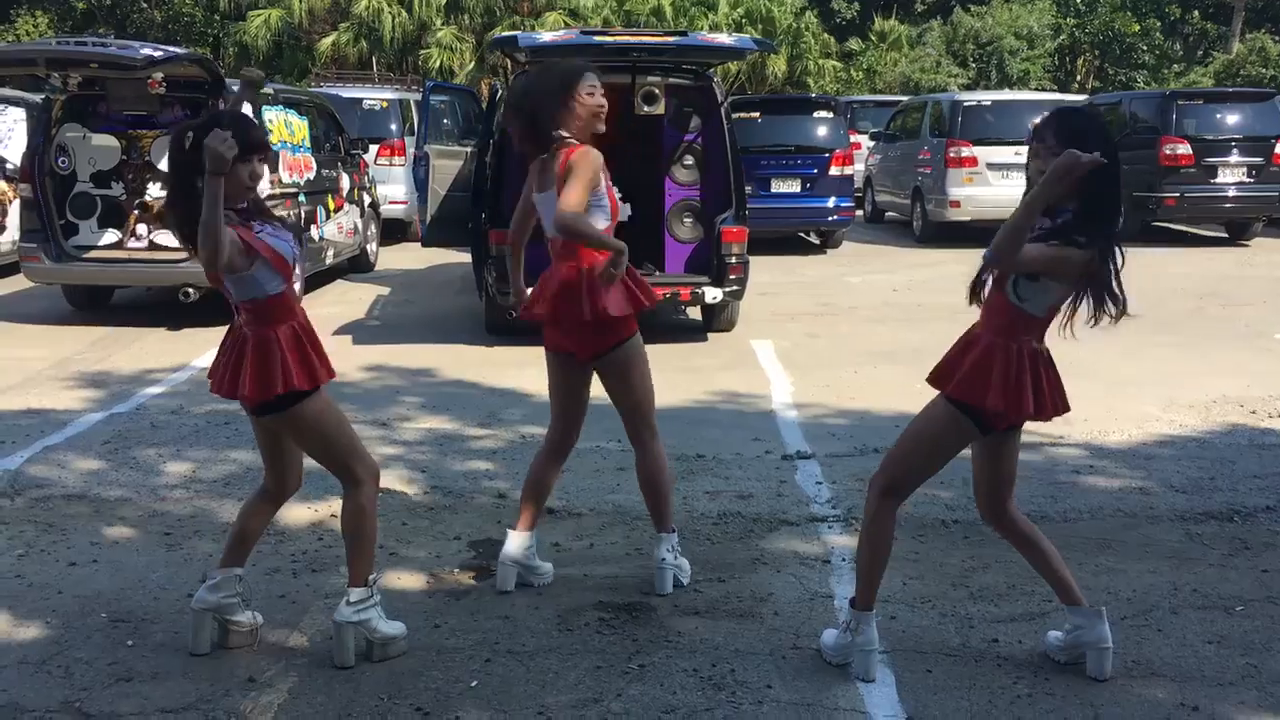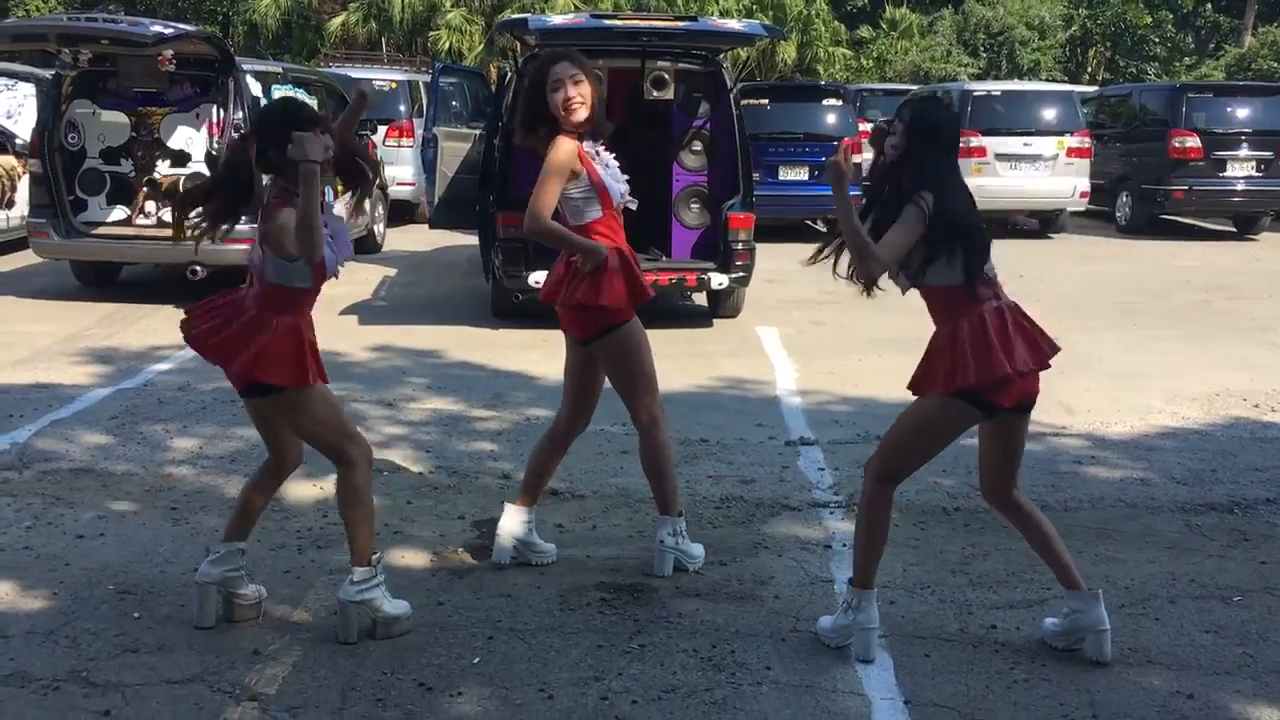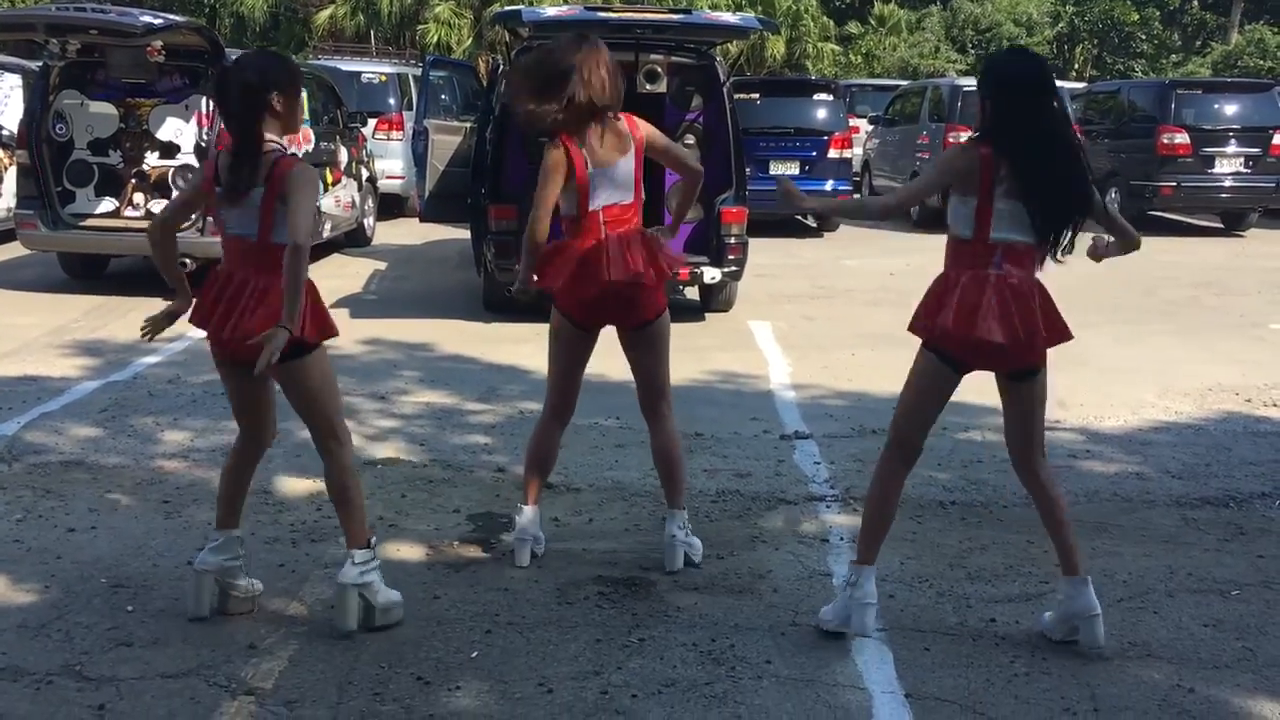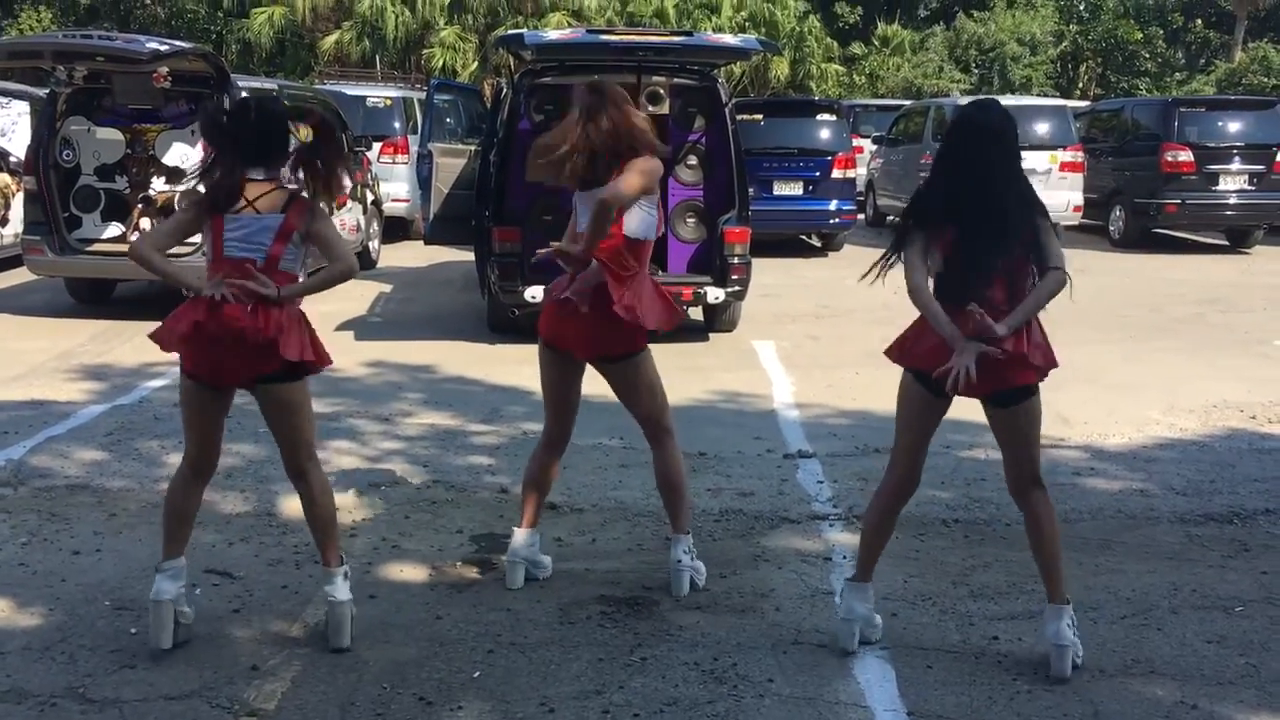
dt=0.7s
person 1, frame 1
left shoulder: (1079, 245)
right shoulder: (1055, 221)
left elbow: (1005, 261)
left wrist: (1041, 193)
left hip: (994, 374)
right hip: (1000, 373)
left knee: (886, 489)
right knee: (998, 509)
left ankle: (859, 632)
right ankle: (1085, 623)
person 1, frame 2
left shoulder: (923, 202)
right shoulder: (942, 198)
left elbow: (874, 264)
left wrist: (840, 194)
left hip: (975, 359)
right hip: (1008, 357)
left knee: (880, 473)
right knee: (1002, 491)
left ankle: (858, 612)
right ankle: (1085, 609)
person 1, frame 3
left shoulder: (969, 157)
right shoulder: (1059, 165)
left elbow: (891, 205)
right elbow: (1125, 236)
left wrist: (818, 204)
right wrist: (1106, 247)
left hip: (962, 314)
right hip: (1023, 322)
left knee: (900, 450)
right knee: (1031, 462)
left ankle: (860, 588)
right ankle: (1078, 594)
person 1, frame 4
left shoulder: (932, 211)
right shoulder: (1027, 212)
left elbow: (918, 284)
right elbow: (1055, 276)
left wrist: (954, 336)
right wrist: (1004, 329)
left hip: (941, 348)
right hip: (1008, 356)
left knee: (899, 478)
right knee: (1030, 488)
left ankle: (858, 596)
right ankle: (1058, 619)
person 2, frame 1
left shoulder: (246, 207)
right shoulder: (225, 233)
right elbow: (221, 263)
left wrist: (242, 115)
right wrist: (214, 174)
left hip: (273, 358)
right hip: (276, 364)
left knee: (281, 481)
right knee: (361, 475)
left ankle: (220, 595)
right ankle: (358, 608)
person 2, frame 2
left shoulder: (299, 192)
right shoulder: (286, 214)
right elbow: (306, 250)
left wrist: (348, 118)
right wrist: (310, 170)
left hip: (266, 340)
right hip: (269, 348)
left knee: (284, 458)
right knee: (354, 455)
left ankle: (222, 569)
right ankle: (363, 585)
person 2, frame 3
left shoulder: (219, 164)
right shoulder: (292, 168)
left elbow: (162, 230)
right elbow: (302, 241)
left wrist: (178, 297)
right wrist: (283, 325)
left hip: (230, 308)
right hip: (276, 311)
left knee: (252, 438)
right knee: (333, 440)
left ankle: (220, 558)
right ankle: (359, 566)
person 2, frame 4
left shoulder: (210, 200)
right shoulder: (302, 208)
left elbow: (143, 248)
right elbow: (345, 264)
left wrist: (196, 285)
right wrist: (283, 294)
left hip: (208, 334)
right hip: (275, 338)
left knee: (197, 466)
right knee: (304, 467)
left ankle: (169, 582)
right ankle: (335, 583)
person 3, frame 1
left shoulder: (544, 160)
right shoulder: (586, 158)
left elbow: (518, 234)
right elbow: (569, 221)
left wrist: (518, 284)
right wrist: (615, 246)
left hip: (560, 305)
right hip: (597, 303)
left knee: (560, 437)
right knee: (645, 434)
left ankle: (519, 549)
right ankle: (667, 553)
person 3, frame 2
left shoulder: (590, 144)
right shoulder: (564, 148)
right elbow: (536, 222)
left wrist: (594, 252)
right wrist: (590, 251)
left hip: (594, 291)
right hip: (598, 290)
left knee: (571, 419)
right knee: (650, 415)
left ankle: (516, 527)
right ankle: (672, 536)
person 3, frame 3
left shoulder: (562, 145)
right shoulder: (632, 128)
left elbow: (539, 231)
right elbow: (693, 172)
left wrist: (529, 272)
right wrist: (668, 230)
left hip: (579, 280)
right hip: (638, 276)
left knee: (556, 410)
right knee: (658, 411)
left ankle: (527, 522)
right ankle: (678, 529)
person 3, frame 4
left shoulder: (586, 177)
right shoulder: (646, 167)
left elbow: (567, 247)
right elbow: (609, 200)
left wrist: (579, 259)
right wrist: (585, 257)
left hip: (562, 315)
right hip: (612, 320)
left knee: (553, 436)
right knee: (662, 435)
left ankle: (524, 542)
right ankle: (682, 550)
